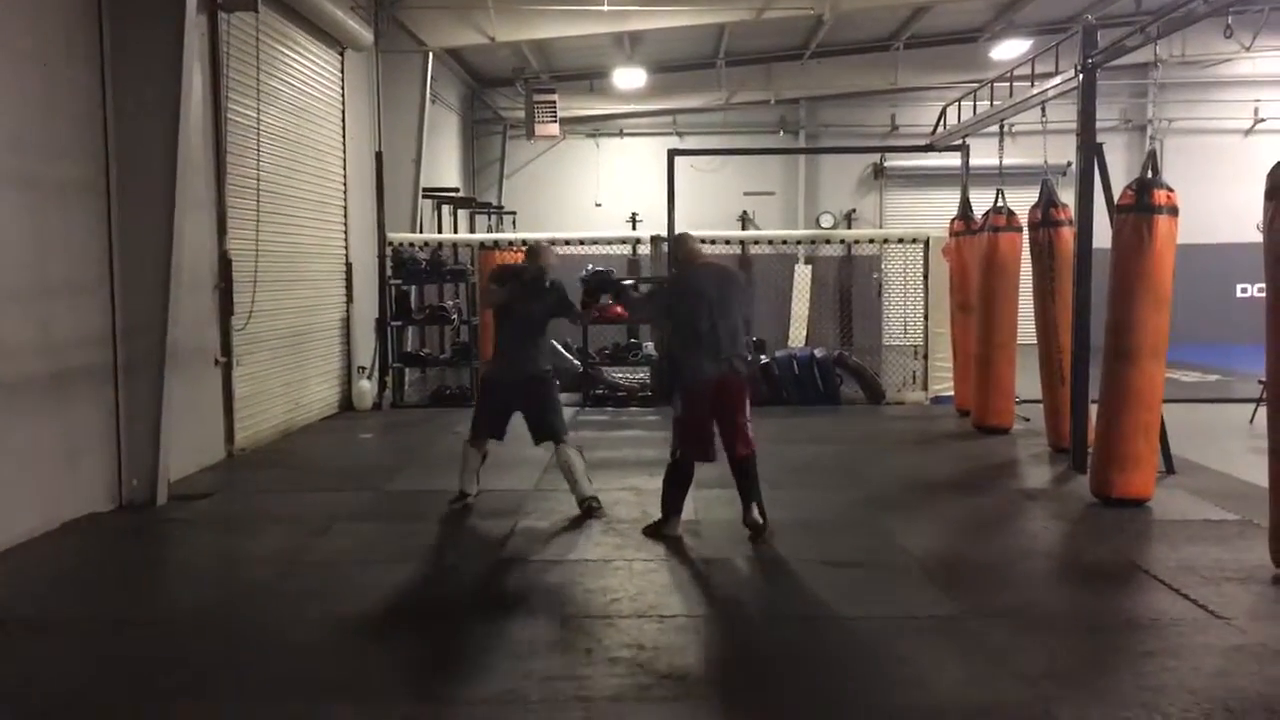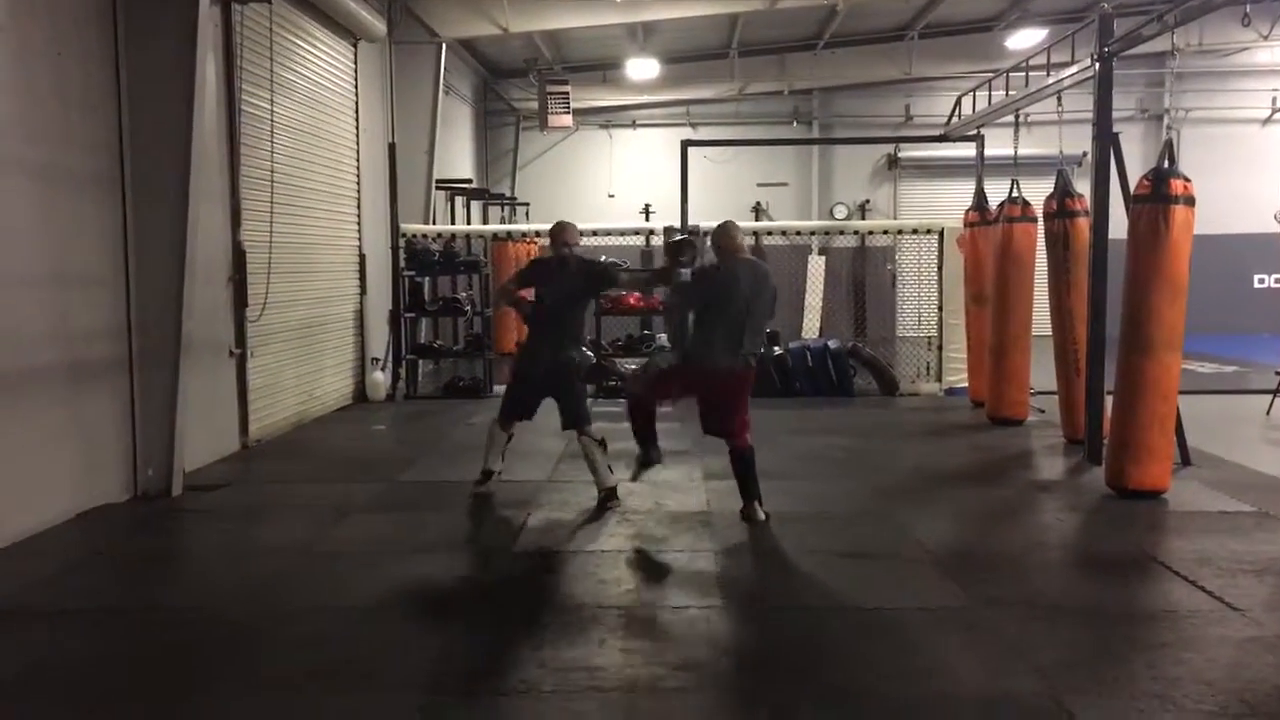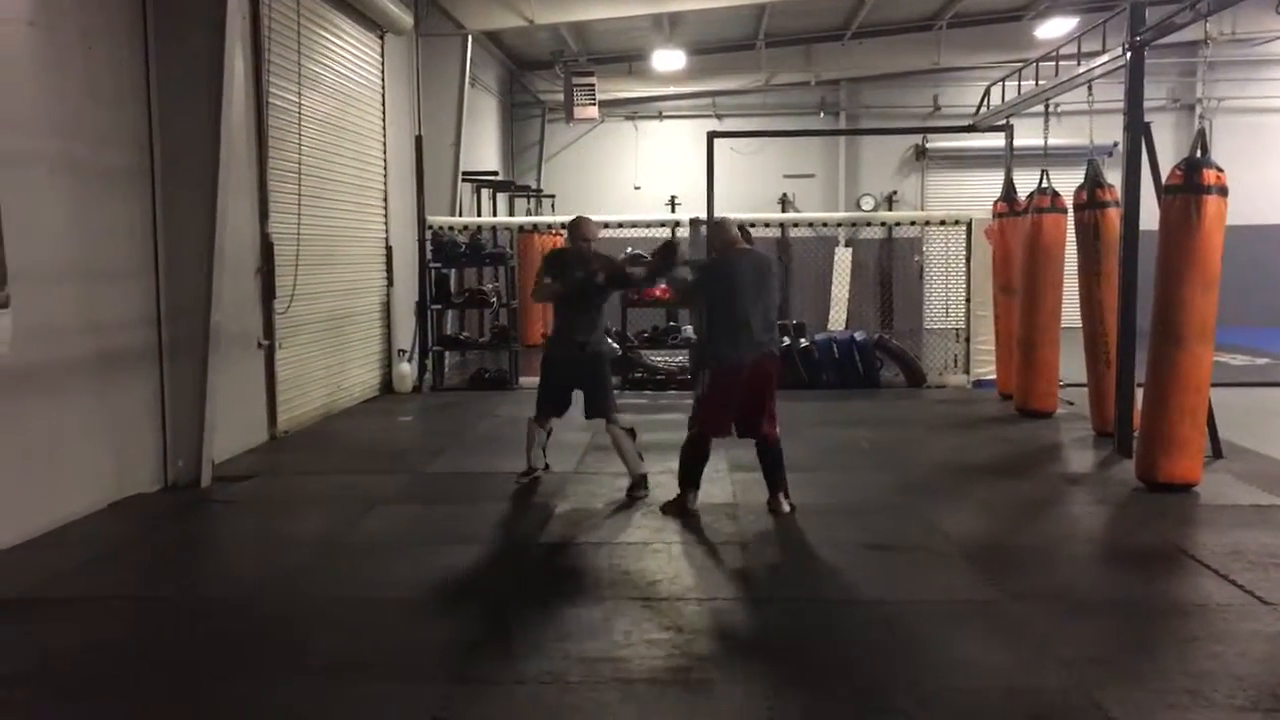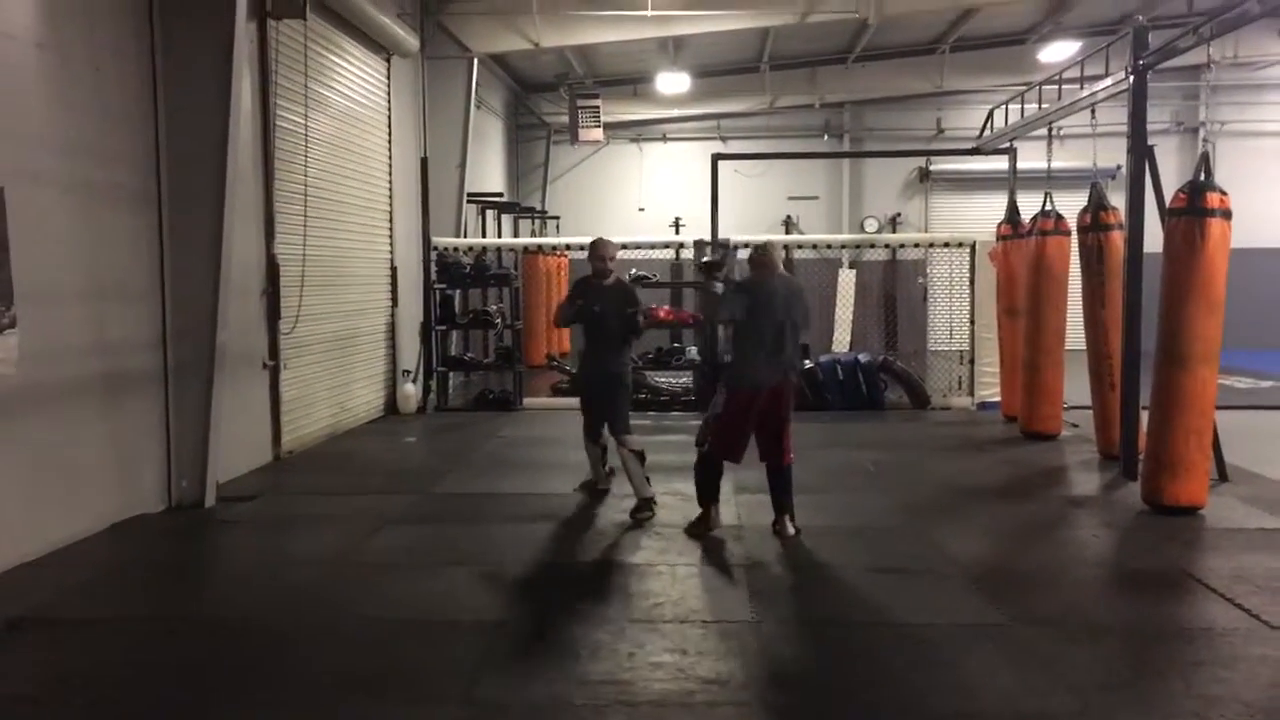
dt=0.5s
person 1, frame 1
left shoulder: (678, 283)
right shoulder: (734, 278)
left elbow: (643, 310)
left wrist: (623, 294)
left hip: (695, 375)
right hip: (734, 371)
left knee: (685, 451)
right knee: (741, 447)
left ankle: (670, 519)
right ankle: (754, 511)
person 1, frame 2
left shoulder: (717, 273)
right shoulder: (766, 277)
left elbow: (679, 301)
left wrist: (682, 276)
left hip: (702, 362)
right hip: (741, 366)
left knee: (641, 391)
right knee: (739, 437)
left ankle: (649, 451)
right ankle: (753, 505)
person 1, frame 3
left shoulder: (717, 265)
right shoulder: (766, 263)
left elbow: (690, 296)
left wrist: (677, 279)
left hip: (725, 358)
right hip: (764, 356)
left knee: (701, 429)
right knee: (766, 430)
left ankle: (688, 496)
right ankle: (779, 497)
person 1, frame 4
left shoulder: (752, 287)
right shoulder: (798, 292)
left elbow: (719, 313)
left wrist: (717, 287)
left hip: (745, 380)
right hip: (782, 381)
left knee: (712, 447)
right knee: (779, 454)
left ankle: (710, 512)
right ankle: (785, 519)
person 2, frame 1
left shoulder: (553, 288)
right shoulder: (504, 275)
left elbow: (578, 318)
right elbow: (486, 300)
right wrist: (520, 288)
left hip: (536, 373)
right hip: (499, 373)
left knee: (559, 437)
right knee: (478, 436)
left ankle: (587, 496)
right ankle: (467, 490)
person 2, frame 2
left shoulder: (589, 269)
right shoulder: (539, 266)
left elbow: (628, 280)
right elbow: (501, 294)
right wrist: (519, 303)
left hip: (566, 361)
right hip: (533, 357)
left knee: (584, 427)
right knee: (506, 418)
left ankle: (608, 487)
right ankle: (490, 470)
person 2, frame 3
left shoulder: (605, 263)
right shoulder: (556, 259)
left elbow: (637, 284)
right elbow: (539, 293)
left wrist: (653, 272)
right wrist: (572, 285)
left hip: (592, 350)
right hip: (559, 350)
left knee: (609, 415)
right knee: (542, 414)
left ankle: (639, 475)
right ankle: (536, 464)
person 2, frame 4
left shoulder: (625, 290)
right shoulder: (582, 286)
left elbow: (636, 329)
right elbow: (559, 319)
left wrist: (635, 327)
right wrist: (576, 314)
left hip: (617, 369)
right hip: (590, 368)
left knee: (622, 434)
right knee: (592, 432)
left ankle: (646, 497)
right ankle: (600, 477)
